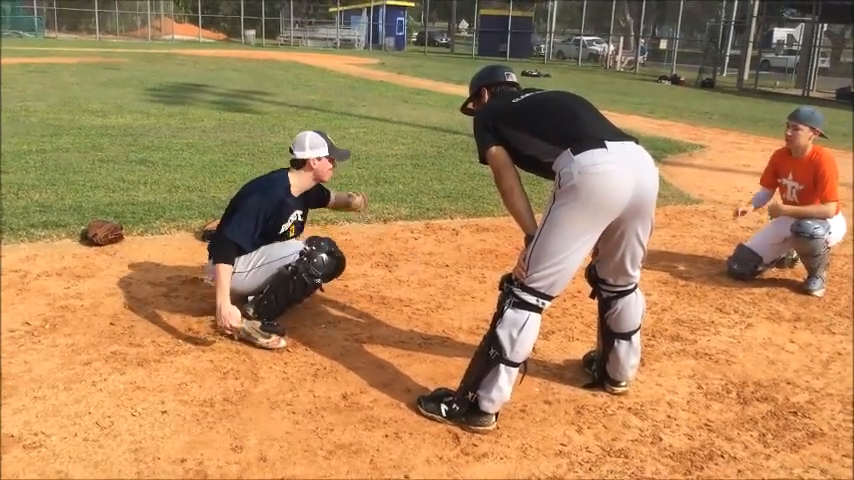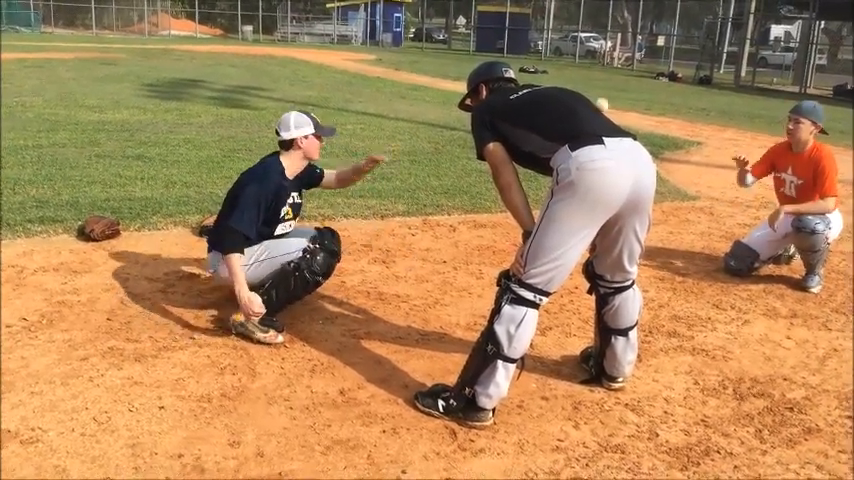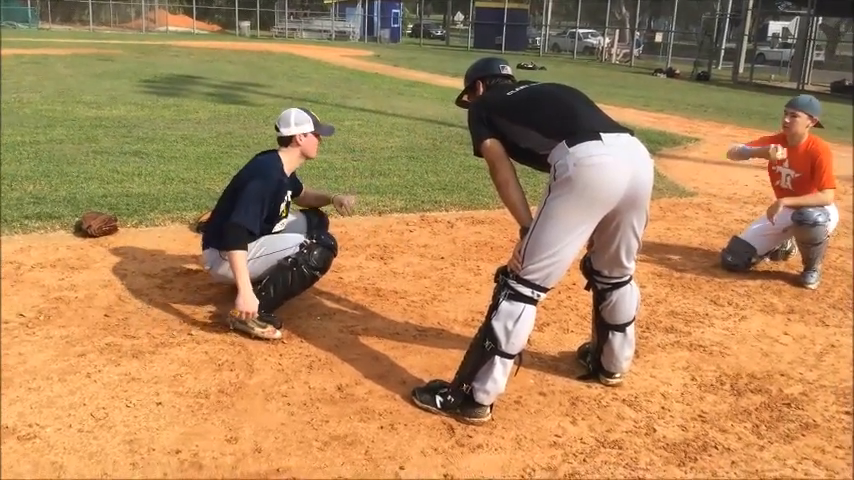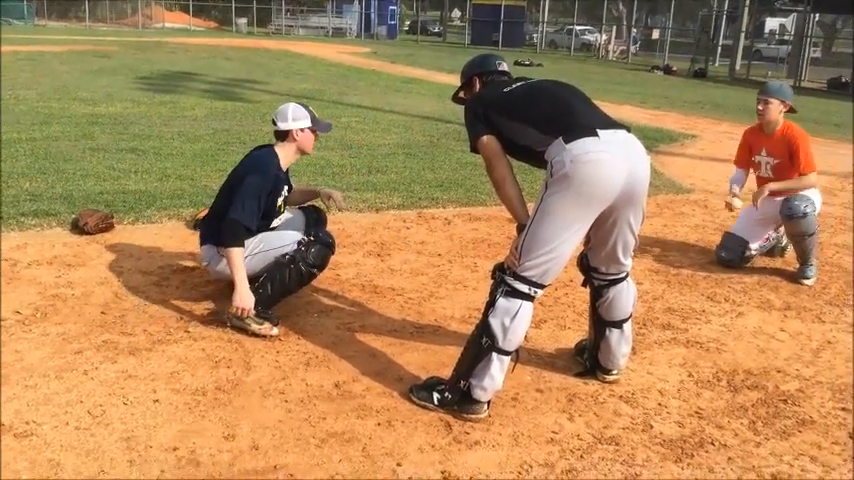
dt=0.3s
person 1, frame 1
left shoulder: (488, 113)
right shoulder: (552, 99)
left elbow: (506, 174)
left wrist: (533, 238)
left hip: (593, 173)
right hip: (642, 166)
left knee: (527, 291)
right knee: (620, 280)
left ankle: (477, 404)
right ankle: (616, 371)
person 1, frame 2
left shoulder: (486, 109)
right shoulder: (551, 96)
left elbow: (504, 171)
left wrist: (531, 234)
left hip: (592, 169)
right hip: (640, 162)
left knee: (525, 287)
right knee: (617, 275)
left ankle: (475, 400)
right ankle: (613, 367)
person 1, frame 3
left shoulder: (483, 106)
right shoulder: (549, 92)
left elbow: (501, 168)
left wrist: (528, 230)
left hip: (590, 165)
right hip: (637, 158)
left knee: (523, 283)
right knee: (615, 272)
left ankle: (472, 396)
right ankle: (611, 363)
person 1, frame 4
left shoulder: (480, 103)
right shoulder: (545, 89)
left elbow: (497, 164)
left wrist: (525, 227)
left hip: (586, 162)
right hip: (633, 154)
left knee: (519, 280)
right knee: (612, 268)
left ankle: (469, 392)
right ankle: (608, 359)
person 2, frame 1
left shoulder: (304, 190)
right shoulder: (263, 196)
left elbow: (331, 198)
right elbow: (226, 249)
left wrist: (351, 201)
right wrist: (224, 305)
left hip: (253, 261)
right hip: (236, 268)
left knee: (331, 260)
right knee: (321, 256)
left ankle: (259, 298)
right ankle: (254, 318)
person 2, frame 2
left shoulder: (297, 168)
right shoulder: (263, 180)
left elbow: (336, 178)
right elbow: (232, 240)
left wrist: (362, 168)
right wrist: (243, 293)
left hip: (258, 248)
right hip: (230, 260)
left knee: (327, 240)
right knee: (322, 254)
left ankle: (262, 288)
right ankle: (250, 316)
person 2, frame 3
left shoulder: (282, 167)
right shoulder: (266, 174)
left elbow: (301, 196)
right elbow: (235, 236)
left wrist: (331, 198)
right wrist: (245, 292)
right hip: (225, 257)
left knee: (315, 221)
right knee: (321, 247)
left ankle: (261, 281)
right ankle: (252, 311)
person 2, frame 4
left shoulder: (276, 162)
right shoulder: (263, 169)
left elbow: (286, 197)
right elbow: (233, 231)
left wrist: (318, 193)
right wrist: (241, 288)
right hip: (224, 252)
left knee: (313, 219)
right knee: (319, 244)
left ankle: (257, 278)
right ankle: (250, 308)
person 3, frame 1
left shoulder: (823, 161)
right shoulder: (779, 156)
left elbow: (829, 209)
right elbow: (765, 191)
left wrist: (784, 209)
right wrist: (749, 206)
left hip: (827, 223)
right hip: (791, 219)
left knee: (806, 230)
right knee: (738, 268)
left ankle: (817, 274)
right ankle: (788, 254)
person 3, frame 2
left shoulder: (822, 156)
right shoulder: (778, 150)
left elbow: (828, 205)
right elbow: (747, 181)
left wrist: (785, 208)
right wrist: (742, 170)
left hip: (821, 219)
right hip: (787, 216)
left knee: (807, 225)
right knee: (735, 264)
left ankle: (814, 271)
right ankle: (785, 250)
person 3, frame 3
left shoulder: (819, 150)
right shoulder: (774, 142)
left elbow: (827, 197)
right elbow: (732, 154)
left wrist: (784, 202)
right wrist: (763, 151)
left hip: (816, 212)
right hip: (783, 210)
left knee: (808, 218)
right knee: (733, 260)
left ankle: (812, 268)
right ankle: (781, 245)
person 3, frame 4
left shoulder: (795, 135)
right shoulder: (751, 133)
left elbow: (810, 180)
right elbow: (741, 170)
left wrist: (769, 186)
right wrist: (734, 192)
left hip: (800, 197)
right hip: (767, 200)
left knee: (796, 209)
right knee: (727, 257)
left ankle: (808, 263)
right ankle: (774, 240)
